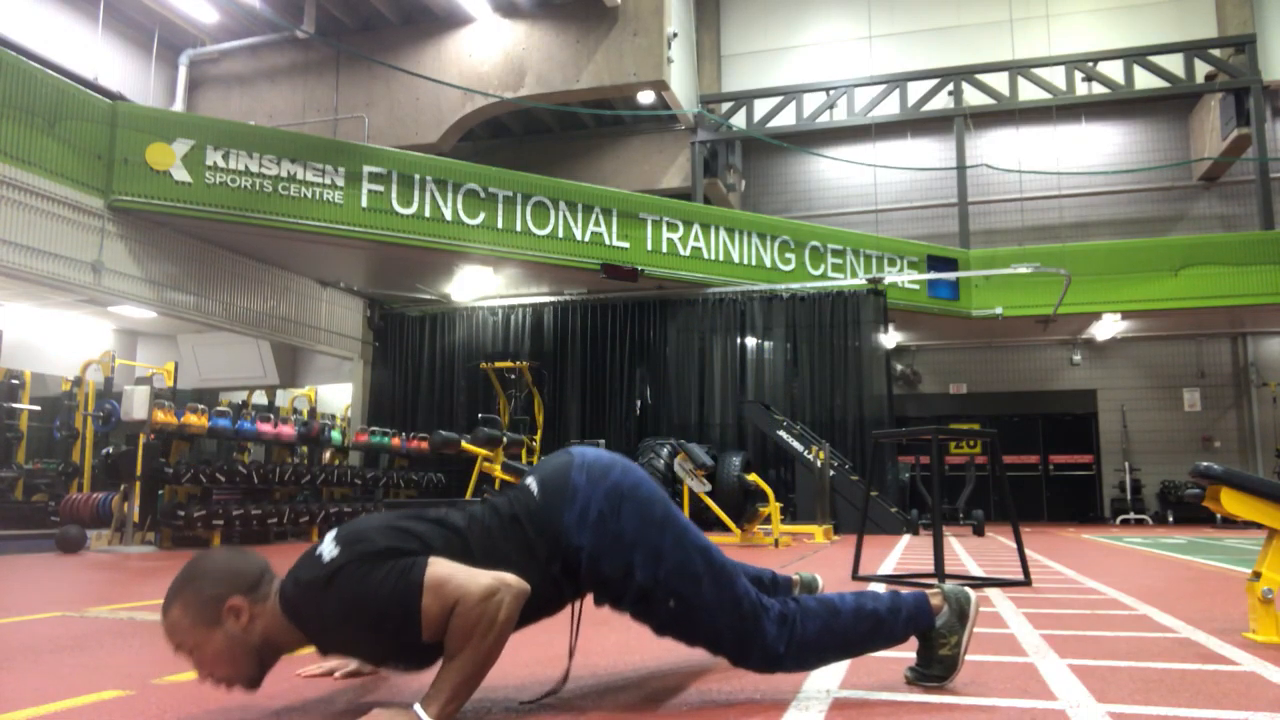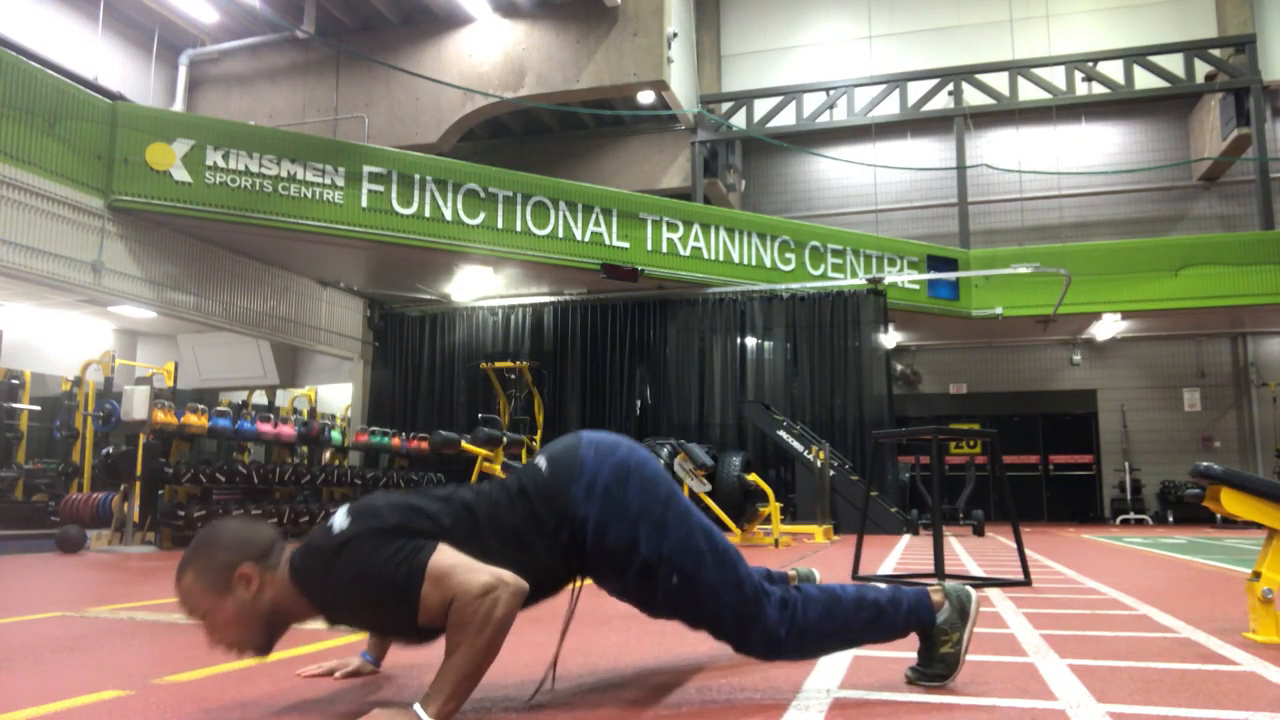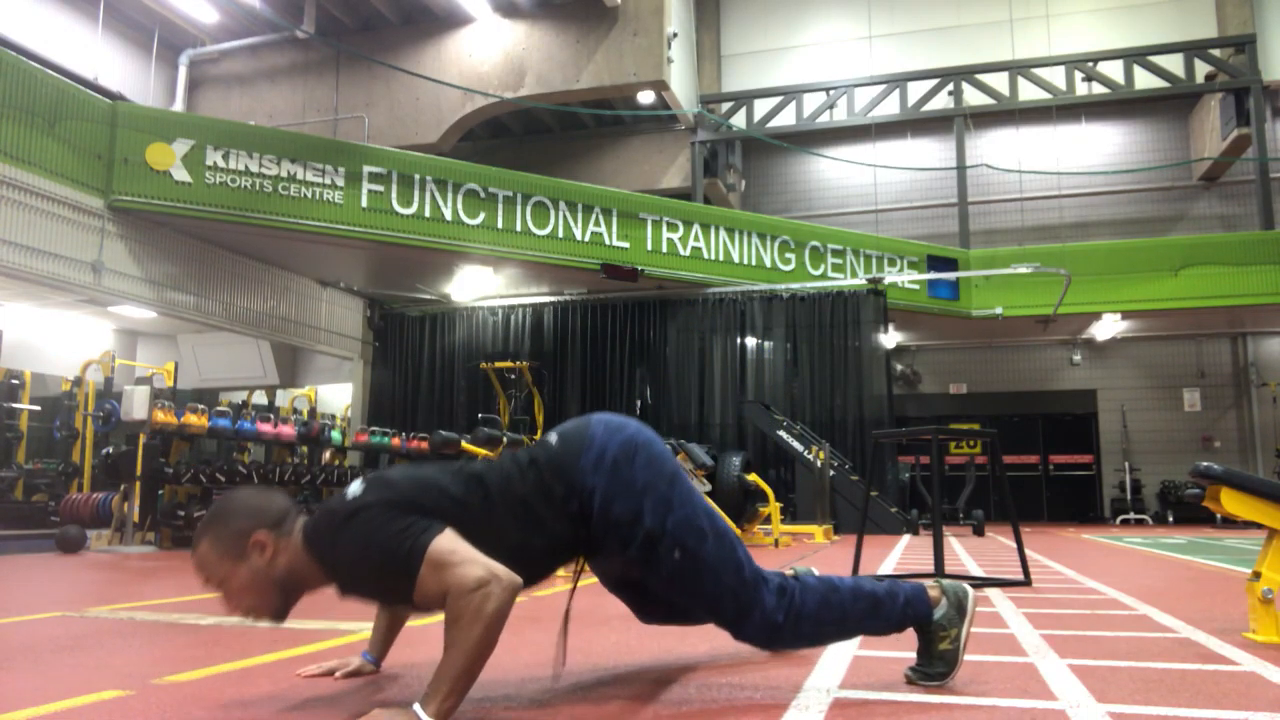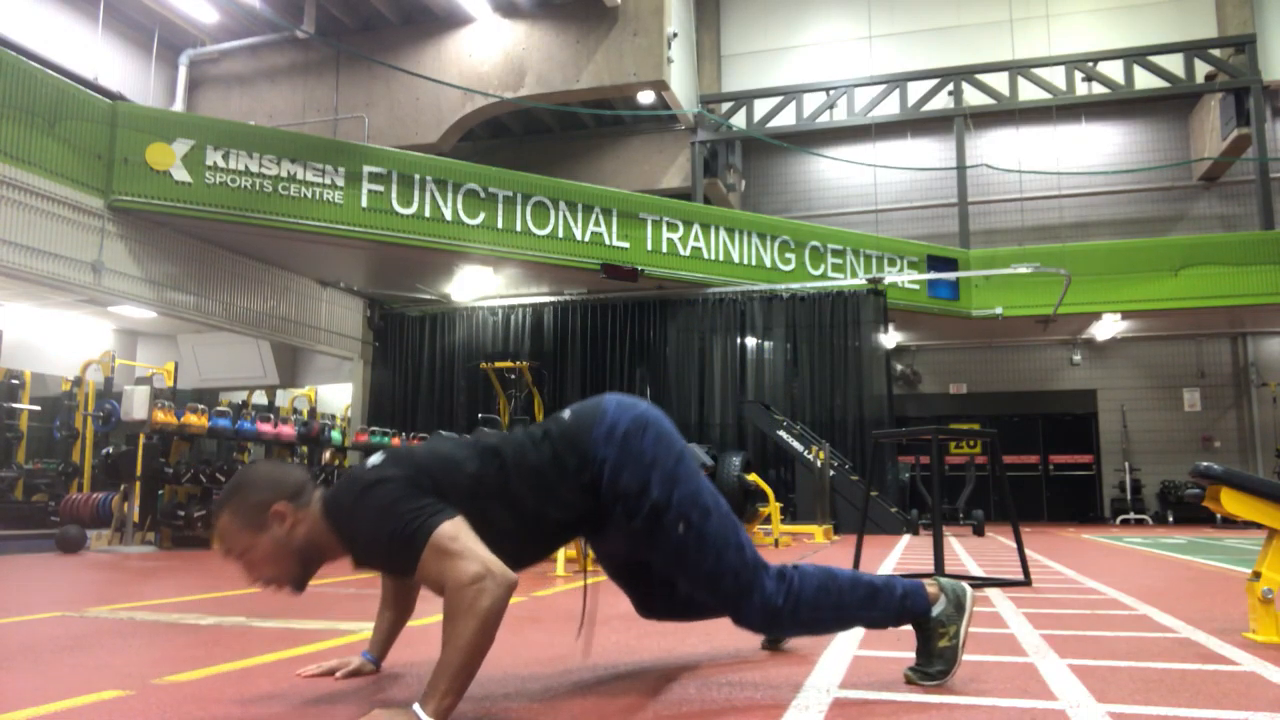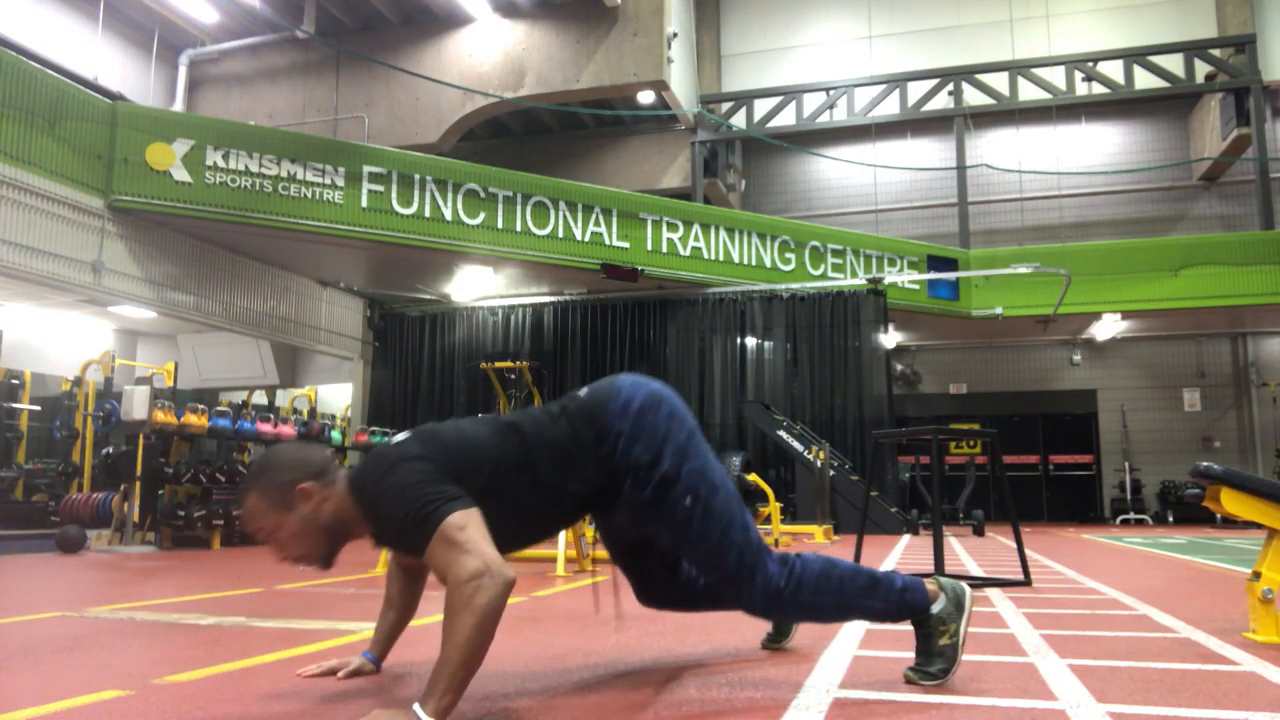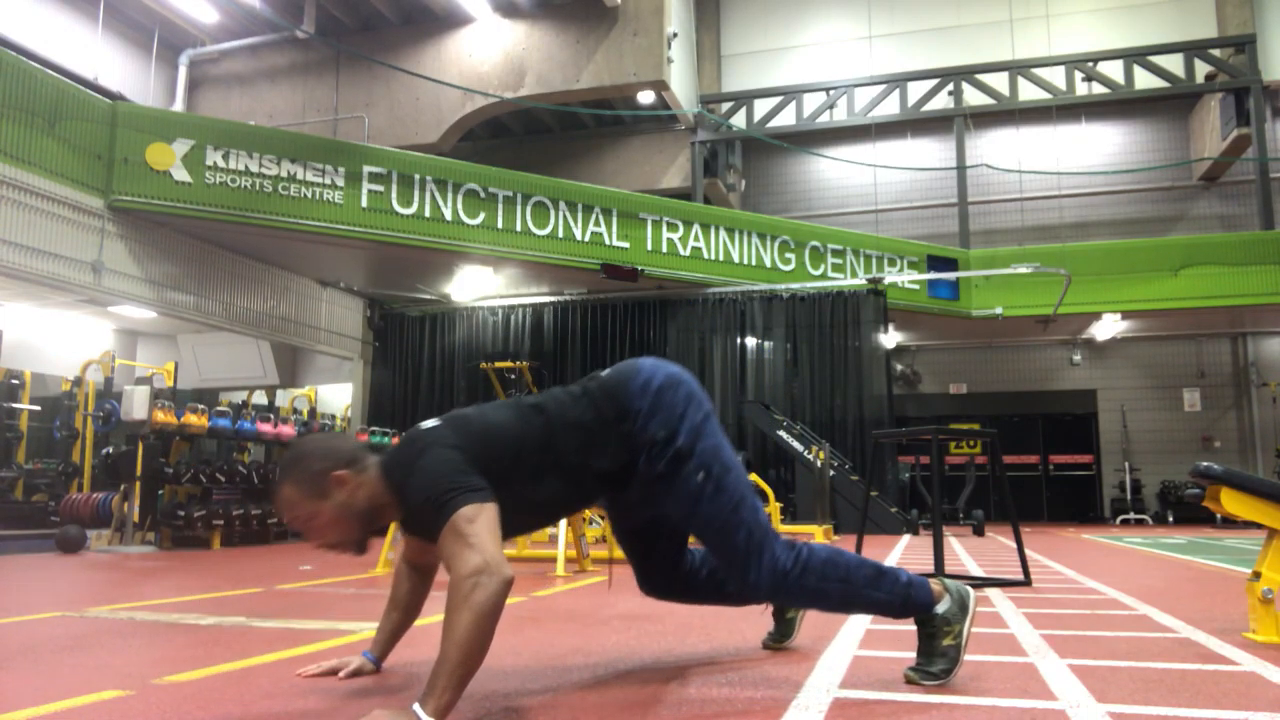
dt=0.1s
person 1, frame 1
left shoulder: (337, 600)
right shoulder: (319, 581)
left elbow: (498, 593)
left hip: (597, 514)
right hip: (578, 494)
left knee: (763, 637)
right knee: (689, 599)
left ankle: (934, 608)
right ankle: (783, 585)
person 1, frame 2
left shoulder: (344, 572)
right shoulder: (327, 558)
left elbow: (496, 589)
right wrist: (372, 651)
left hip: (601, 494)
right hip: (582, 478)
left knee: (763, 624)
right knee: (675, 593)
left ankle: (935, 606)
right ankle: (782, 582)
person 1, frame 3
left shoulder: (356, 533)
right shoulder: (347, 526)
left elbow: (490, 587)
right wrist: (369, 655)
left hip: (613, 475)
right hip: (596, 471)
left knee: (756, 613)
right knee: (662, 597)
left ankle: (932, 605)
right ankle: (773, 584)
person 1, frame 4
left shoulder: (370, 507)
right shoulder: (361, 505)
left elbow: (486, 581)
right elbow: (409, 560)
right wrist: (372, 652)
left hip: (619, 454)
right hip: (599, 451)
left knee: (757, 599)
right knee: (662, 597)
left ankle: (930, 602)
right ankle: (773, 580)
person 1, frame 5
left shoulder: (397, 483)
right shoulder: (384, 487)
left elbow: (486, 579)
right elbow: (409, 567)
right wrist: (370, 654)
left hip: (639, 432)
right hip: (618, 446)
left knee: (756, 580)
right knee: (662, 583)
left ankle: (930, 601)
right ankle: (778, 605)
person 1, frame 6
left shoulder: (427, 470)
right shoulder: (411, 474)
left elbow: (486, 575)
right elbow: (417, 562)
right wrist: (373, 654)
left hip: (652, 413)
right hip: (632, 429)
left knee: (762, 565)
right knee: (666, 575)
left ankle: (934, 601)
right ankle: (785, 602)
